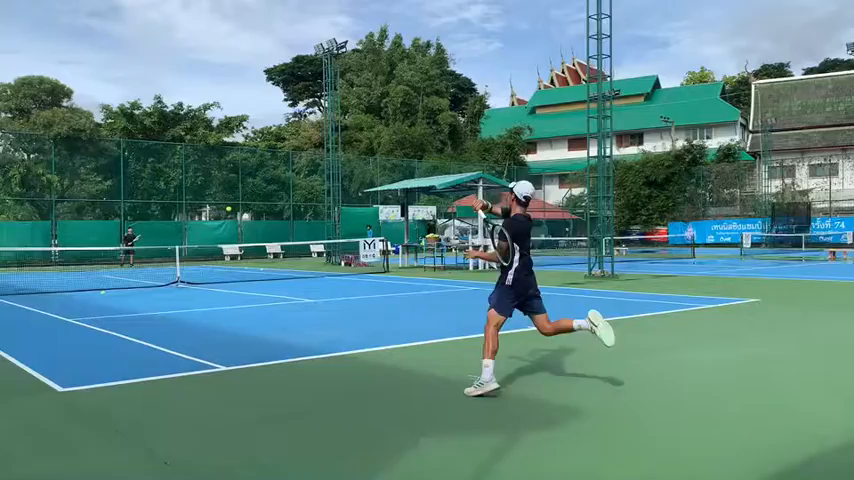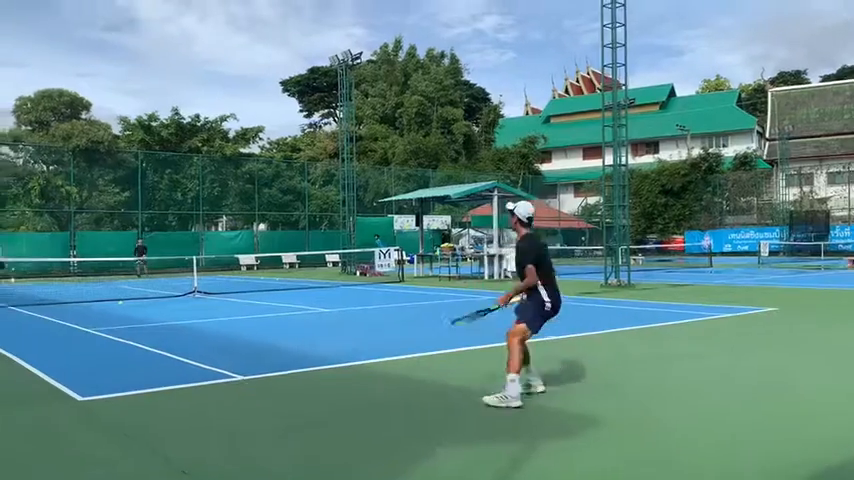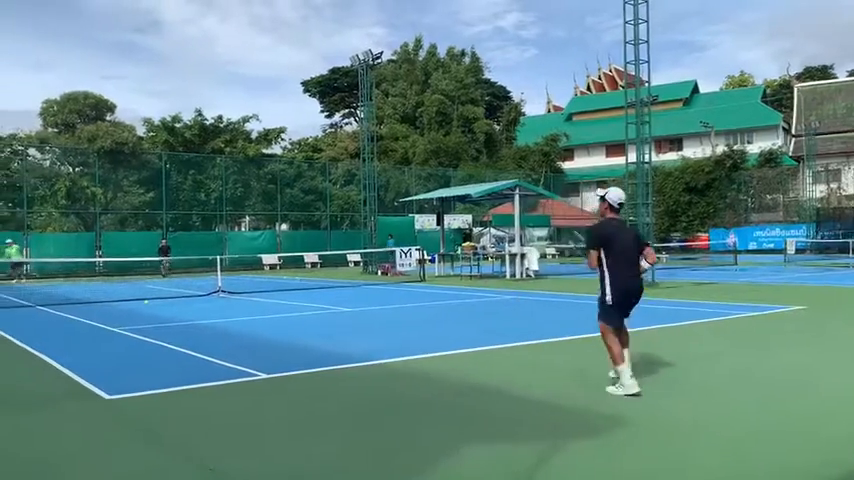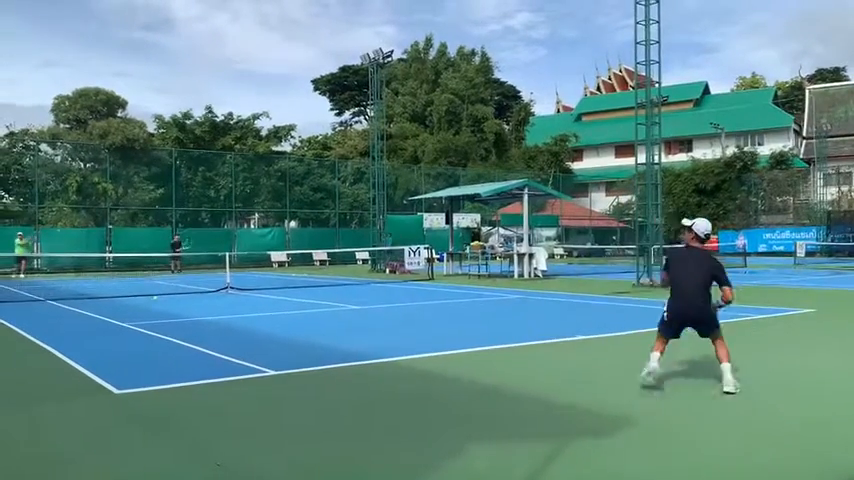
dt=0.5s
person 1, frame 1
left shoulder: (513, 223)
right shoulder: (525, 218)
left elbow: (499, 257)
right elbow: (500, 211)
left wrist: (476, 254)
right wrist: (486, 206)
left hip: (512, 282)
right hip: (527, 282)
left knee: (491, 326)
right knee: (547, 328)
left ankle: (486, 380)
right ankle: (589, 322)
person 1, frame 2
left shoulder: (525, 244)
right shoulder: (533, 240)
left elbow: (532, 279)
right elbow: (546, 272)
left wrist: (509, 294)
left hip: (545, 301)
right hip: (544, 298)
left knee: (514, 337)
right knee: (516, 337)
left ankle: (511, 394)
right ankle: (533, 380)
person 1, frame 3
left shoulder: (597, 229)
right shoulder: (630, 230)
left elbow: (593, 264)
right elbow: (651, 258)
left wrist: (596, 260)
left hip: (614, 288)
right hip: (635, 287)
left knee: (608, 333)
right knee: (618, 322)
left ankle: (627, 382)
right ankle: (624, 367)
person 1, frame 4
left shoulder: (674, 254)
right shoulder: (713, 262)
left elbow: (665, 281)
right elbow: (728, 296)
right wrist: (717, 305)
left hip: (676, 310)
right hip: (703, 312)
left knee: (661, 339)
right knee: (718, 340)
left ankle: (653, 366)
right ankle: (728, 380)
